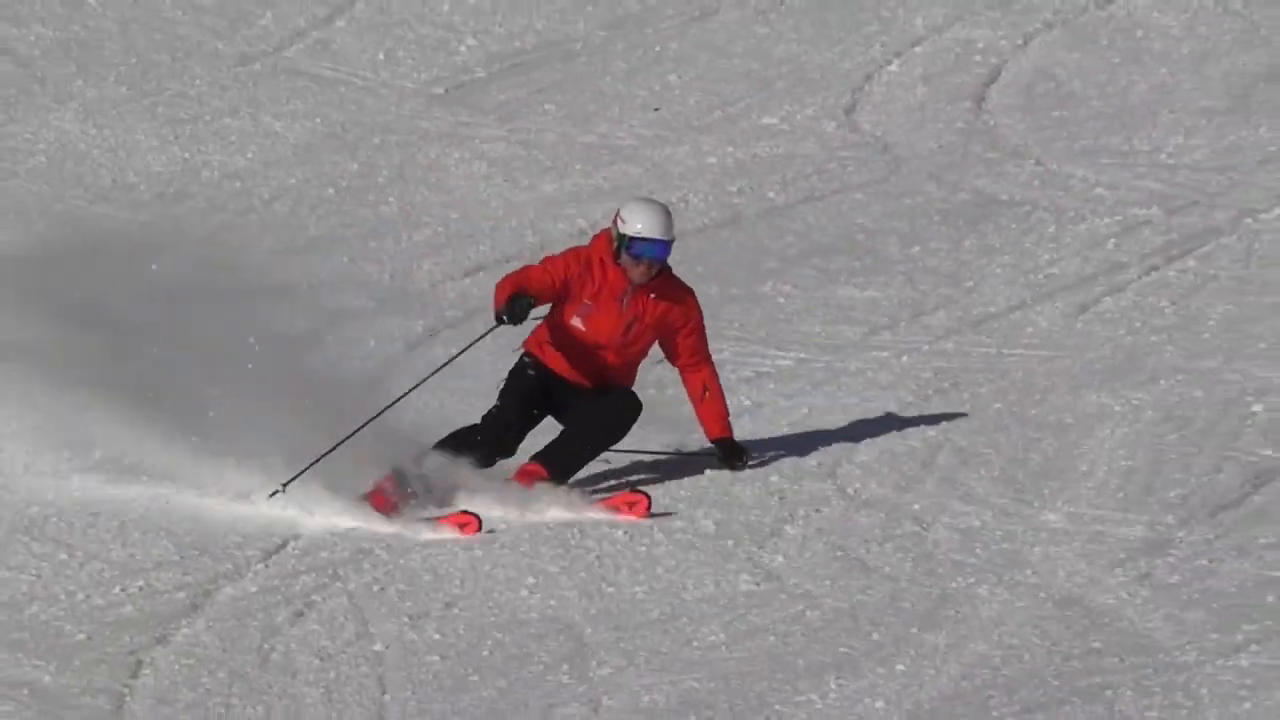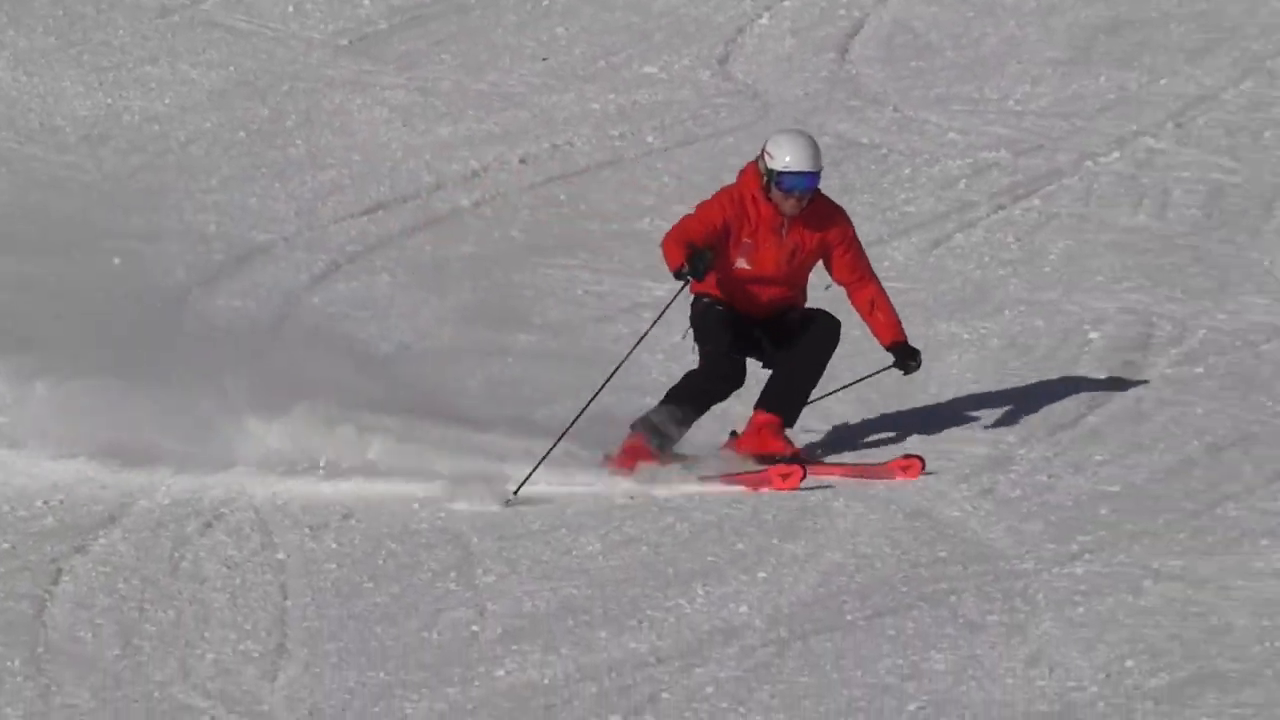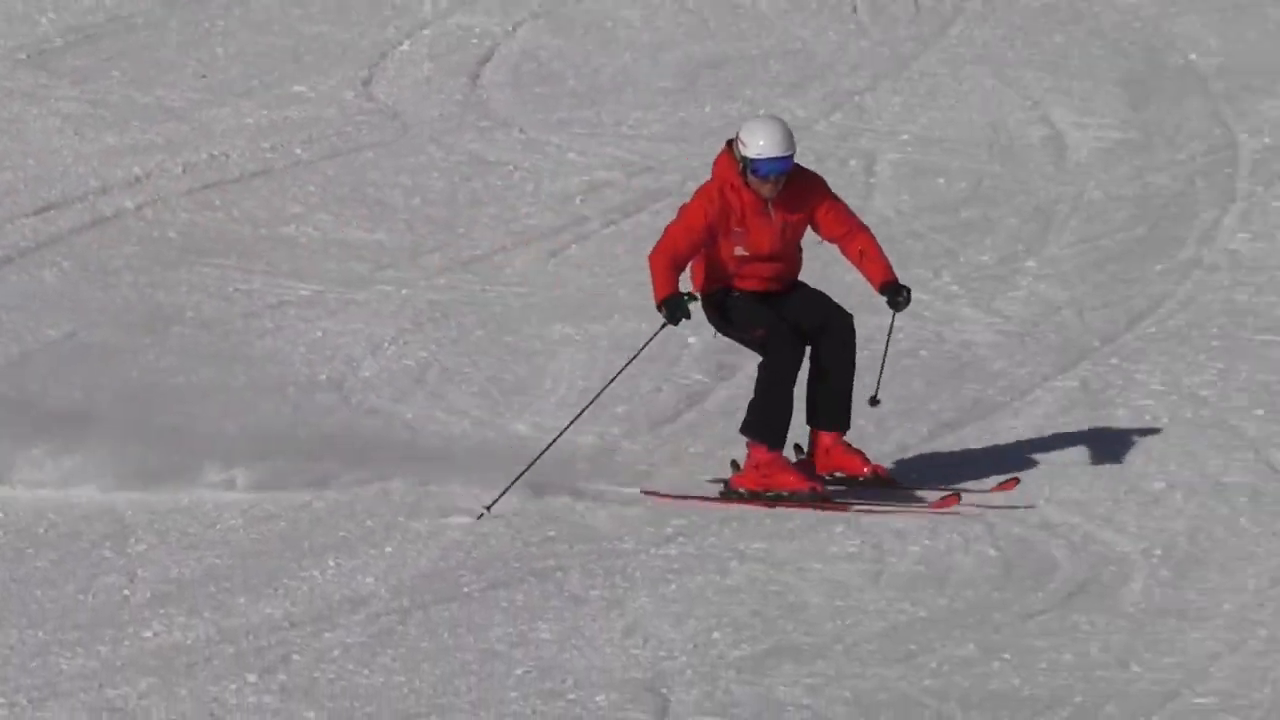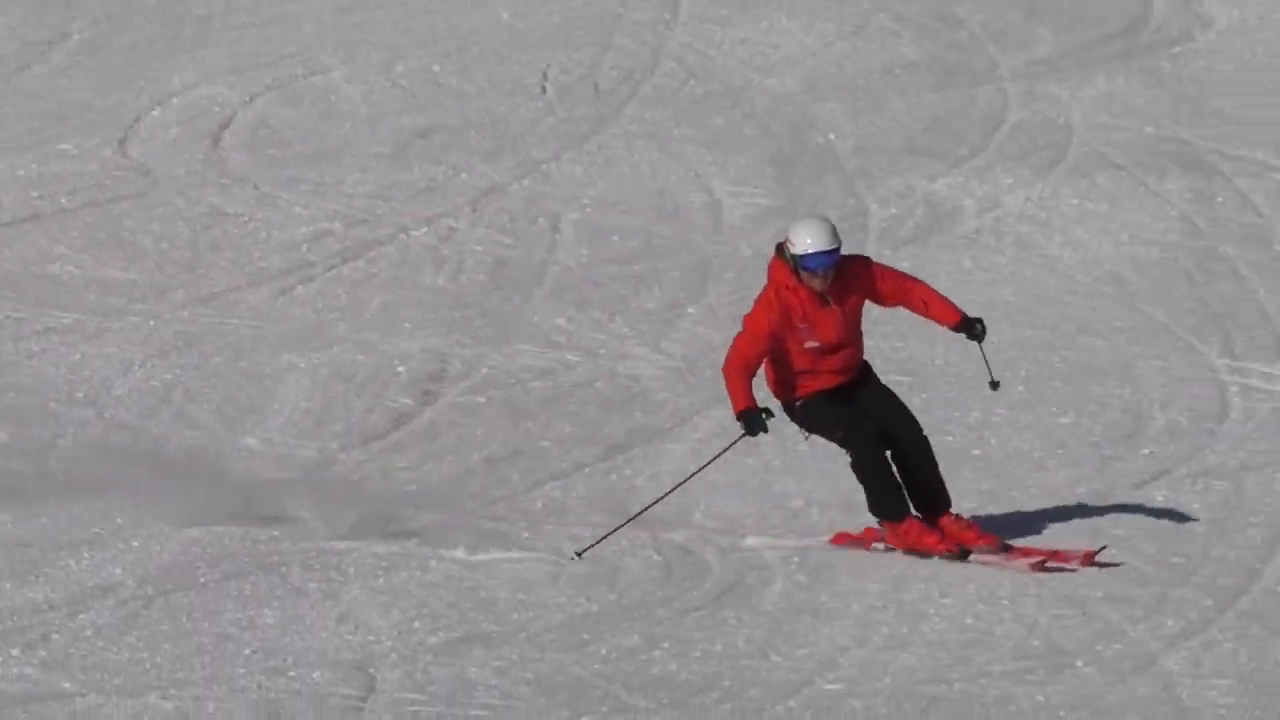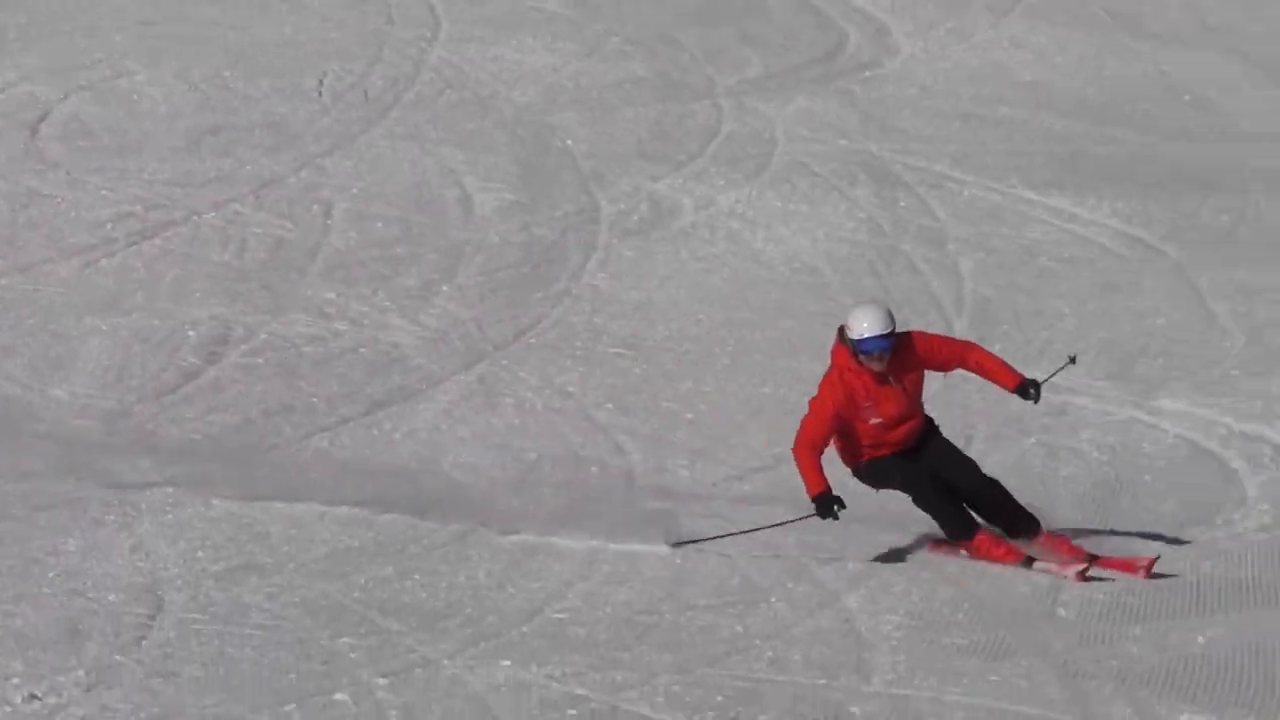
dt=0.2s
person 1, frame 1
left shoulder: (676, 301)
right shoulder: (583, 264)
left elbow: (695, 367)
right elbow: (523, 283)
left wrist: (720, 435)
right wrist: (514, 300)
left hip: (598, 390)
right hip: (544, 370)
left knee: (625, 408)
right knee: (498, 433)
left ankle: (534, 478)
person 1, frame 2
left shoulder: (829, 221)
right shoulder: (734, 202)
left elbow: (860, 282)
right elbow: (678, 239)
left wrist: (896, 341)
right wrist: (686, 263)
left hip: (781, 318)
right hip: (721, 308)
left knee: (826, 330)
right knee: (722, 372)
left ankle: (763, 432)
right ankle: (645, 438)
person 1, frame 3
left shoulder: (805, 186)
right shoulder: (716, 196)
left elbow: (850, 231)
right elbow: (667, 251)
left wrist: (887, 281)
right wrist: (667, 297)
left hip: (782, 290)
right hip: (730, 296)
left knee: (839, 326)
right knee: (786, 346)
left ankle: (828, 446)
right ankle: (762, 460)
person 1, frame 4
left shoulder: (856, 274)
right shoulder: (775, 302)
left elbow: (908, 288)
right elbow: (739, 360)
left wrist: (959, 320)
right wrist: (745, 409)
left hip: (854, 379)
right hip: (807, 396)
left knee: (909, 436)
right knee: (865, 438)
left ankle: (942, 519)
right ankle: (899, 525)
person 1, frame 5
left shoulder: (912, 348)
right shoulder: (839, 386)
left elbow: (967, 353)
right elbow: (806, 443)
left wrist: (1016, 383)
right wrist: (819, 493)
left hip: (919, 438)
right hip: (874, 460)
left knee: (974, 483)
right knee: (922, 483)
left ankle: (1034, 535)
right ankle: (974, 539)
